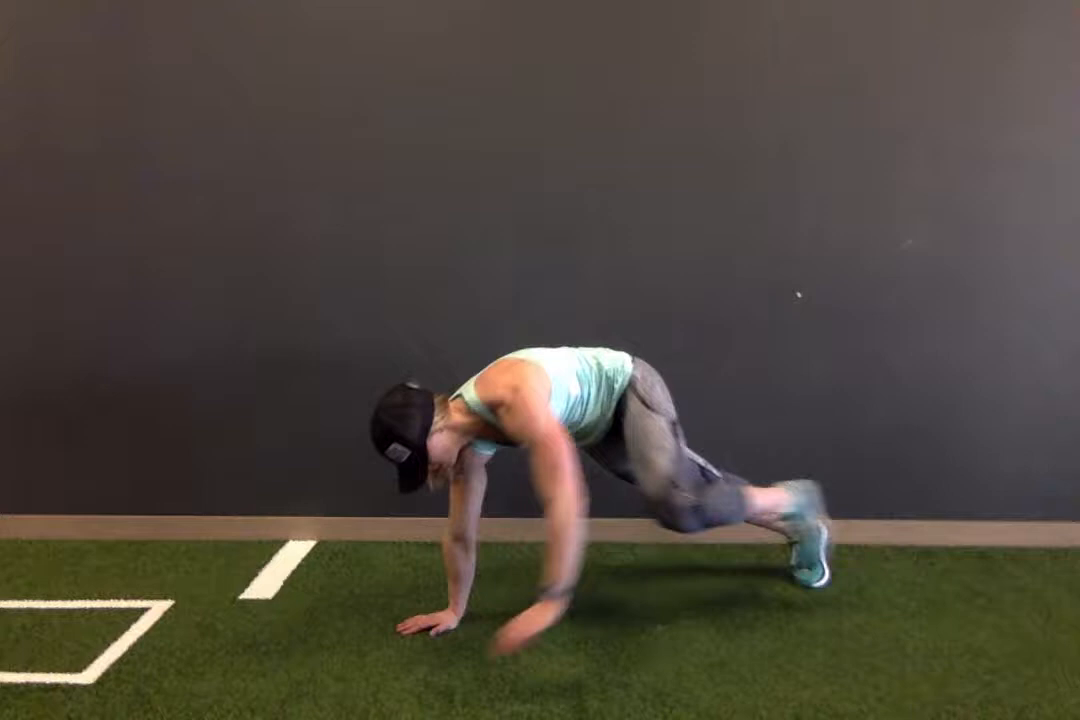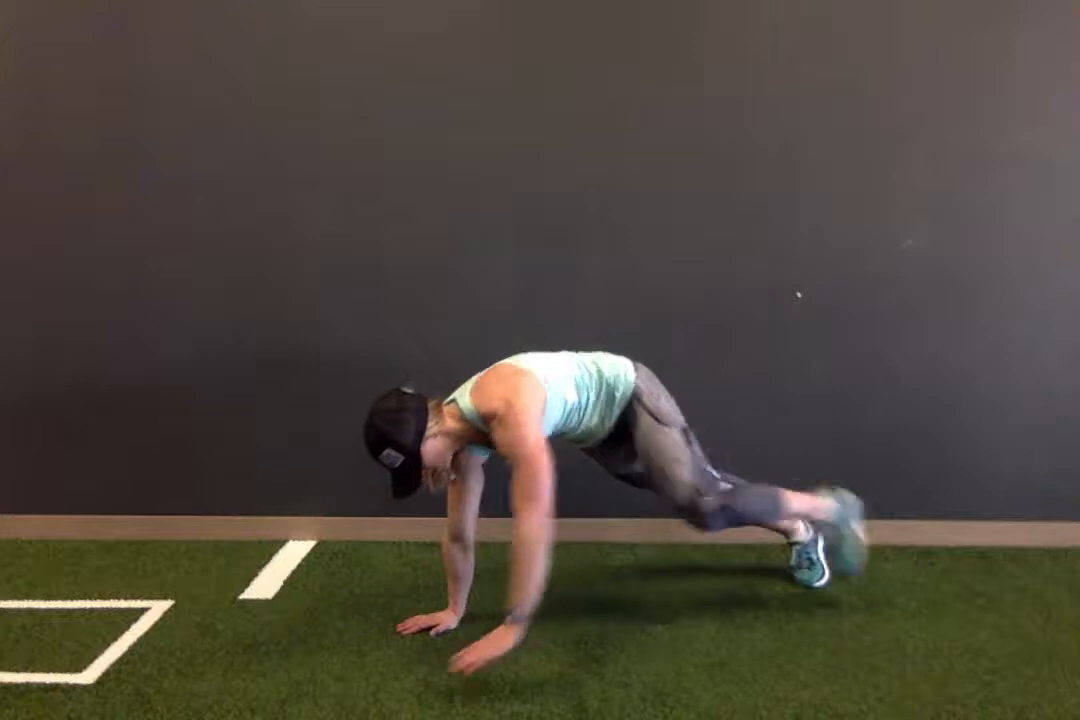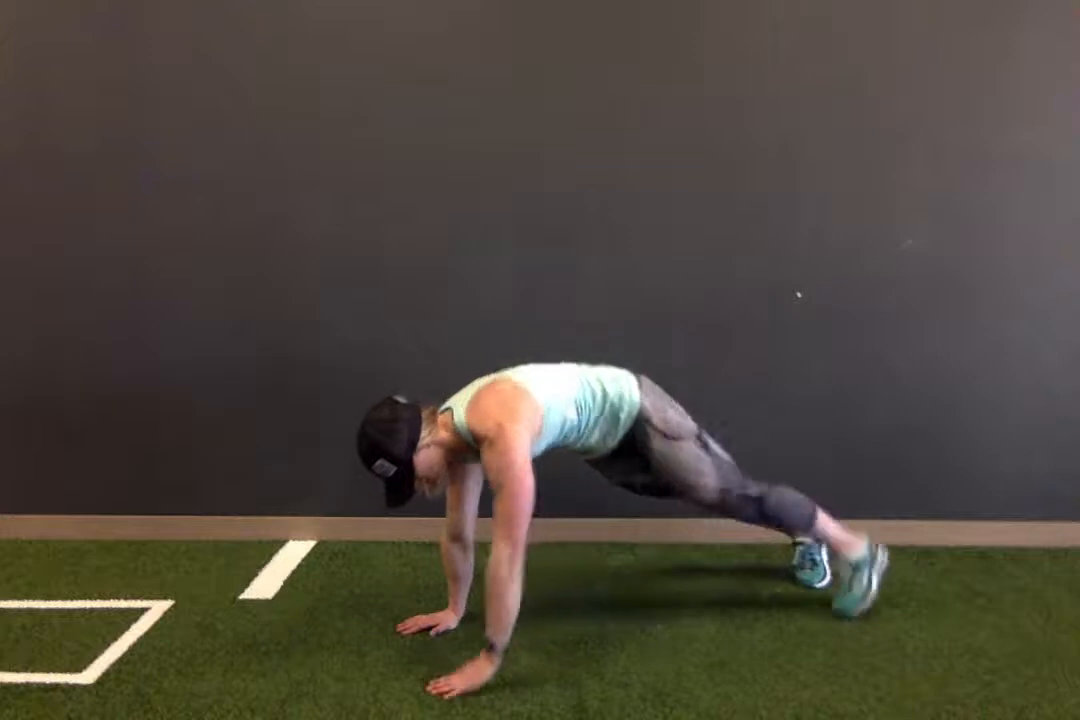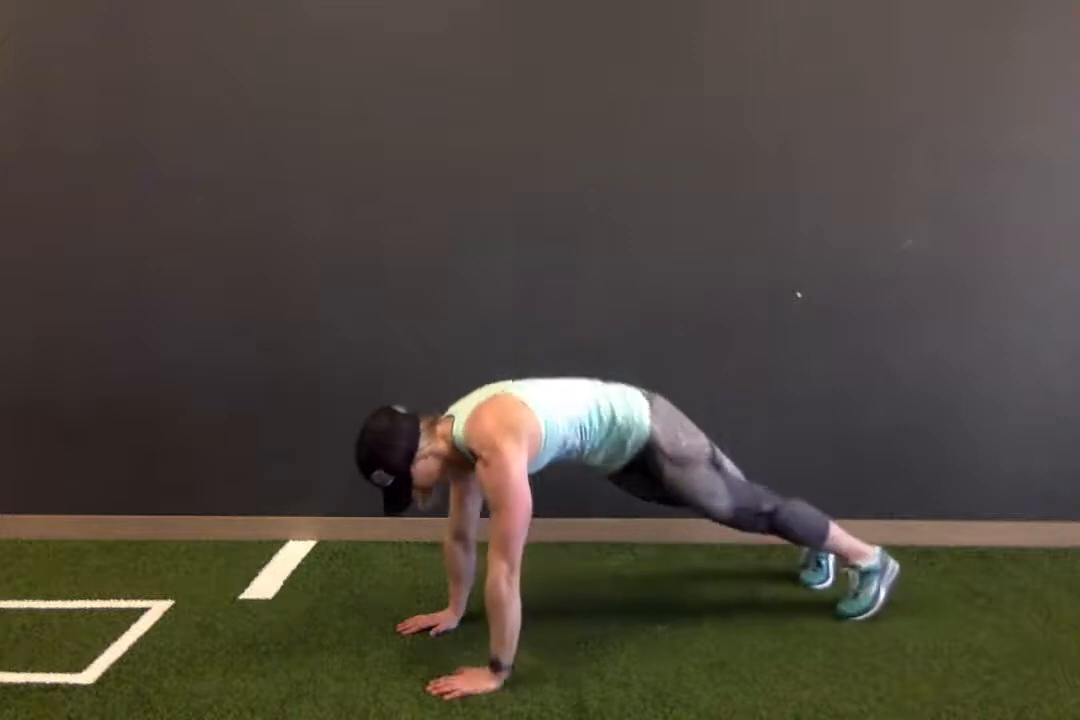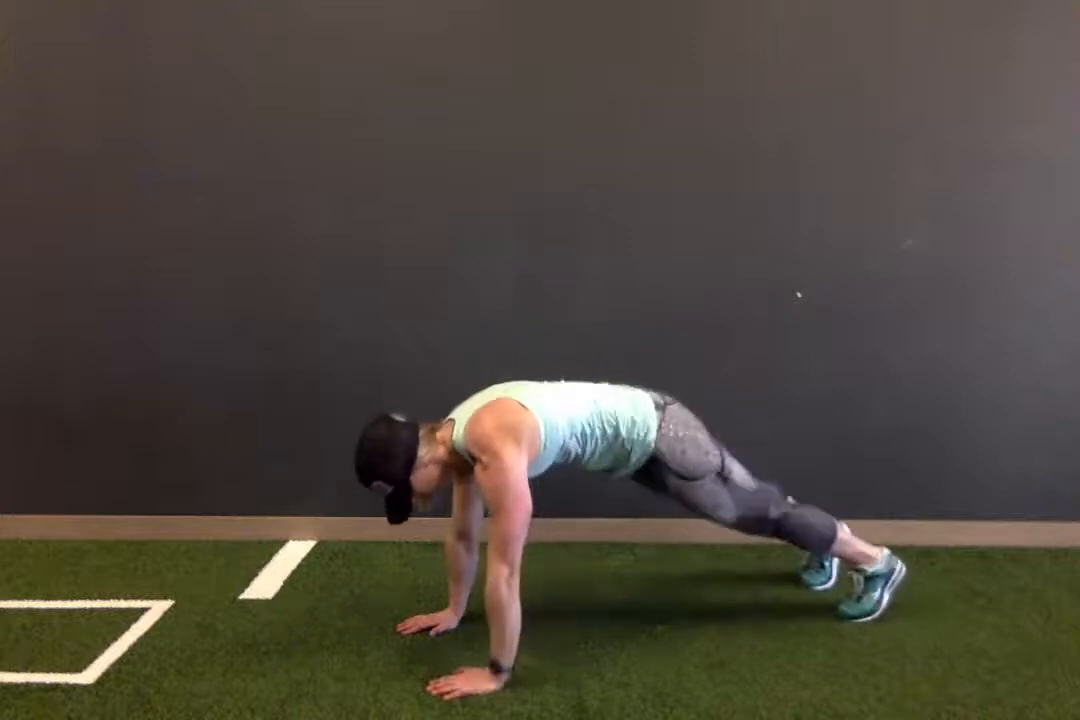
dt=0.1s
person 1, frame 1
left shoulder: (514, 399)
right shoulder: (464, 428)
left elbow: (567, 496)
right elbow: (460, 531)
left wrist: (554, 598)
right wrist: (454, 608)
left hip: (626, 384)
right hip: (596, 423)
left knee: (674, 505)
right knee: (681, 475)
left ankle: (791, 500)
right ankle: (795, 533)
person 1, frame 2
left shoulder: (508, 412)
right shoulder: (458, 435)
left elbow: (533, 521)
right elbow: (458, 533)
left wrist: (513, 626)
right wrist: (454, 610)
left hip: (629, 395)
right hip: (596, 433)
left knee: (703, 506)
right knee: (696, 481)
left ankle: (827, 509)
right ankle: (800, 535)
person 1, frame 3
left shoulder: (498, 429)
right shoulder: (454, 430)
left elbow: (510, 550)
right elbow: (457, 535)
left wrist: (490, 656)
right wrist: (453, 609)
left hip: (632, 409)
right hip: (604, 438)
left knee: (731, 492)
right knee: (700, 488)
left ankle: (857, 551)
right ankle: (807, 541)
person 1, frame 4
left shoulder: (495, 446)
right shoulder: (453, 438)
left elbow: (505, 568)
right elbow: (460, 534)
left wrist: (495, 672)
right wrist: (453, 610)
left hip: (646, 428)
right hip: (617, 448)
left knee: (746, 505)
right knee: (713, 498)
left ankle: (869, 561)
right ankle: (813, 545)
person 1, frame 5
left shoulder: (493, 449)
right shoulder: (457, 437)
left elbow: (504, 571)
right elbow: (463, 535)
left wrist: (496, 672)
right wrist: (453, 611)
left hip: (654, 429)
right hip: (634, 412)
left knee: (757, 507)
right knee: (742, 501)
left ankle: (875, 565)
right ankle: (819, 549)
